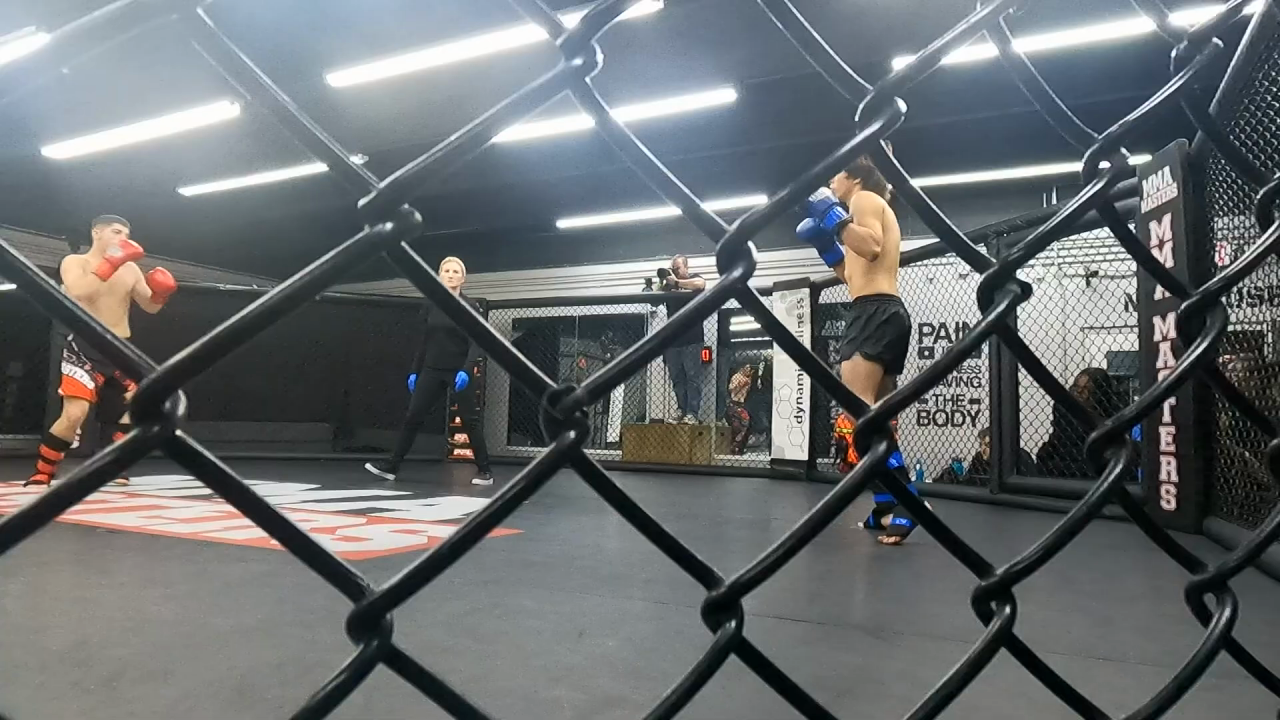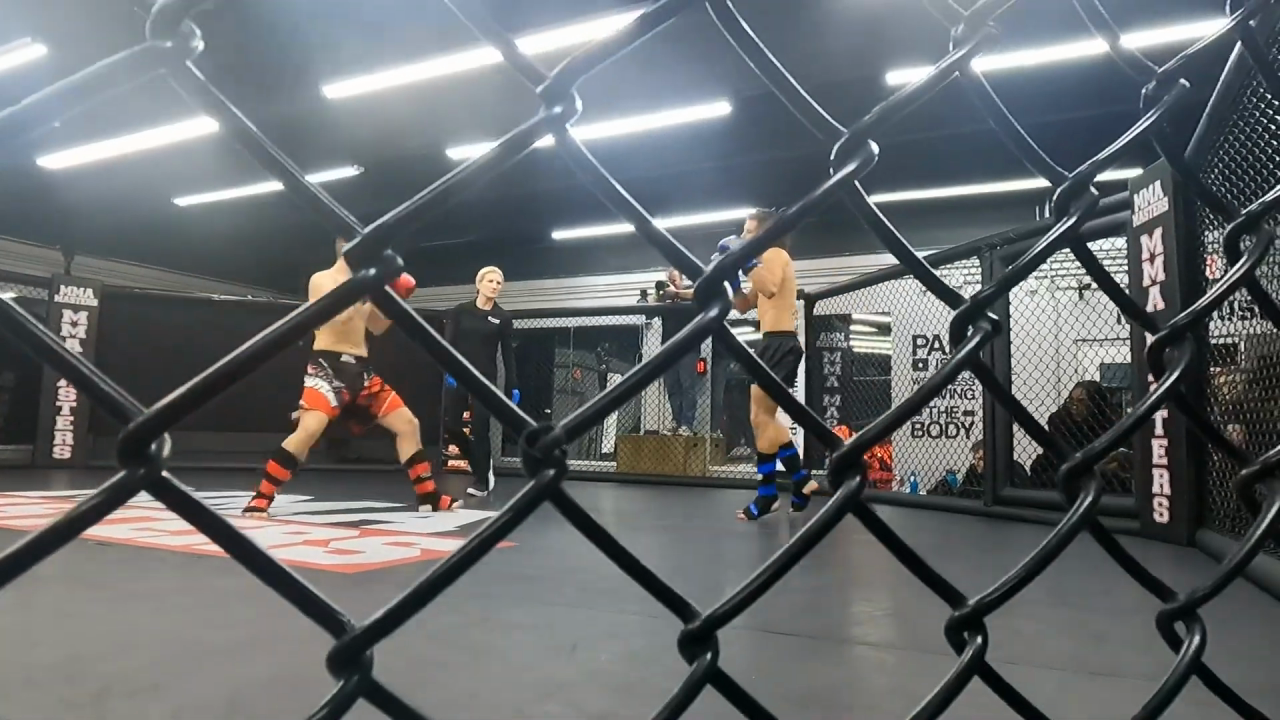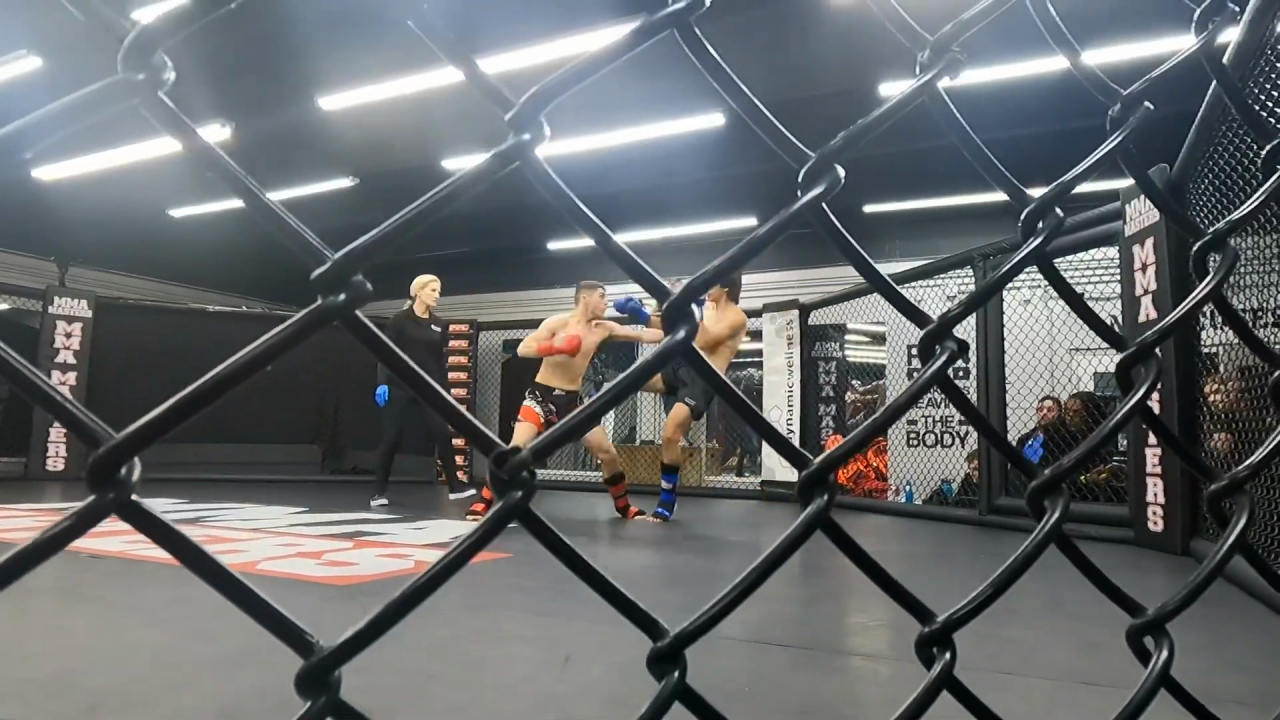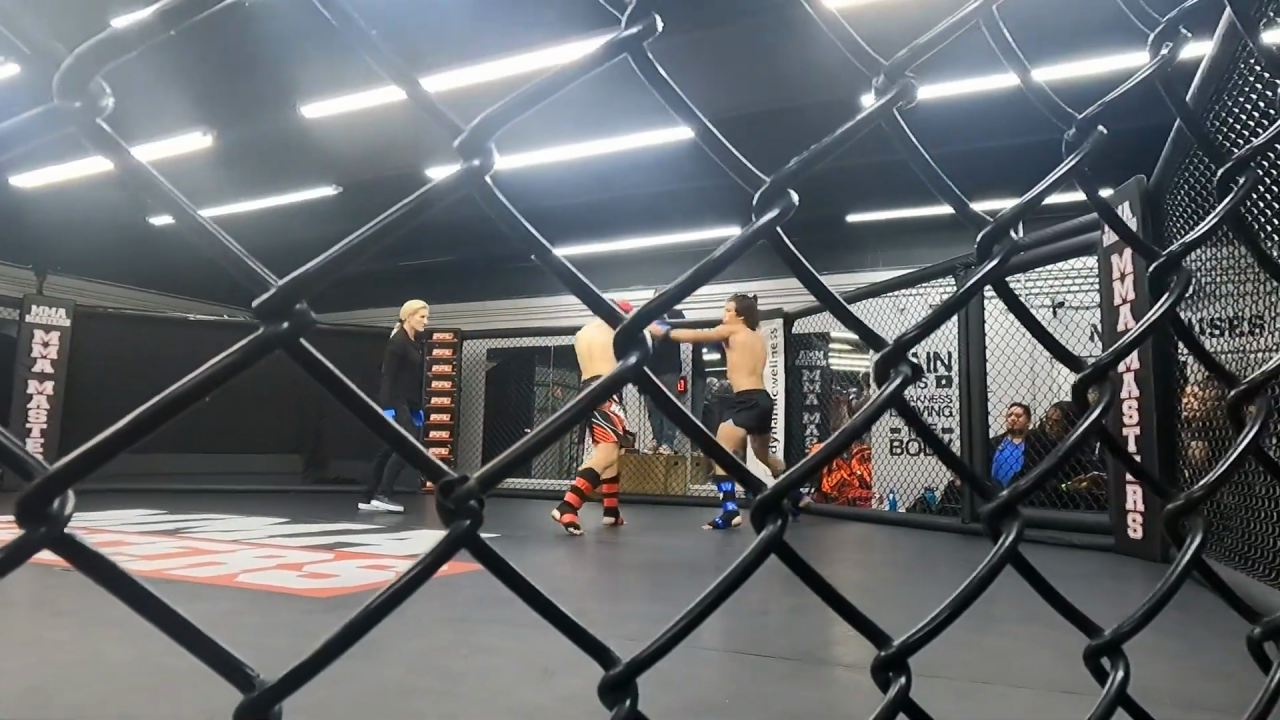
dt=0.7s
person 1, frame 1
left shoulder: (866, 199)
right shoulder: (872, 208)
left elbow: (870, 248)
left wrist: (833, 216)
right wrist: (827, 246)
left hip: (875, 314)
right hip: (882, 313)
right knee: (867, 411)
left ankle: (905, 502)
right ankle: (887, 505)
person 1, frame 2
left shoulder: (774, 254)
right shoulder: (768, 260)
left elbow: (770, 289)
right elbow: (744, 306)
left wrist: (747, 262)
right wrist: (732, 278)
left hip: (778, 344)
right hip: (779, 345)
left knee: (760, 418)
right knee: (767, 418)
left ankle: (766, 495)
right ankle: (801, 480)
person 1, frame 3
left shoulder: (736, 317)
right shoulder: (709, 310)
left elbow: (704, 341)
right wrist: (642, 314)
left hip: (704, 380)
right hip: (684, 366)
left knee: (670, 436)
left ankle: (667, 502)
person 1, frame 4
left shoulder: (733, 330)
right shoulder: (758, 341)
left elbow: (697, 336)
left wrist: (663, 331)
right wrist: (729, 349)
left hip: (747, 402)
right hip: (762, 400)
right knee: (763, 455)
left ankle: (730, 510)
person 2, frame 1
left shoulder: (130, 269)
right shoulder: (73, 263)
left elbow: (151, 306)
right elbow: (78, 294)
left wrist: (161, 292)
right wrist: (111, 262)
right hip: (85, 346)
right knee: (73, 415)
right ankle: (42, 473)
person 2, frame 2
right shoulder: (323, 280)
left elbow: (377, 327)
right elbow: (341, 315)
left hip: (361, 369)
right hip: (327, 366)
left knee: (409, 425)
right knee: (311, 428)
left ankle: (429, 496)
right ankle: (262, 498)
person 2, frame 3
left shoulder: (603, 328)
right shoulder: (556, 322)
left elbow: (642, 336)
right elbow: (522, 349)
left wrist: (664, 334)
right wrist: (551, 346)
left hip: (572, 399)
right hip: (541, 395)
left knee: (607, 453)
right knee: (519, 445)
left ankle: (623, 506)
right ankle: (483, 503)
person 2, frame 4
left shoulder: (581, 335)
left hip: (587, 392)
left knee: (605, 452)
right knee: (607, 455)
left ankle: (611, 511)
right ankle: (567, 509)
person 3, frame 1
left shoulder: (468, 307)
right shoulder: (430, 306)
left elbow: (474, 344)
right elbow: (424, 342)
left wrist: (466, 370)
right wrist: (415, 371)
left hip: (458, 372)
right hip: (432, 371)
left knee: (469, 421)
right knee: (413, 418)
left ankle: (484, 471)
right ankle: (391, 466)
person 3, frame 2
left shoulder: (503, 317)
right shoulder: (460, 311)
left elbow: (508, 353)
right elbow: (449, 342)
left wrist: (512, 386)
left hip: (485, 379)
left knee: (480, 429)
right knee: (450, 426)
left ankle: (481, 481)
right ankle: (482, 469)
person 3, frame 3
left shoulder: (439, 325)
right shoulder: (400, 320)
left elbow: (440, 360)
left wrist: (444, 390)
right wrist: (383, 382)
right hip: (400, 387)
left knee: (442, 434)
right knee: (392, 438)
left ankle: (455, 485)
right ankle: (379, 491)
person 3, frame 4
left shoulder: (417, 344)
right shoulder: (397, 342)
right elbow: (387, 375)
left wrist: (418, 407)
right wrist: (387, 406)
left hip: (408, 403)
right hip: (395, 402)
left knee: (393, 447)
left ankle: (371, 496)
right ankle: (381, 494)
